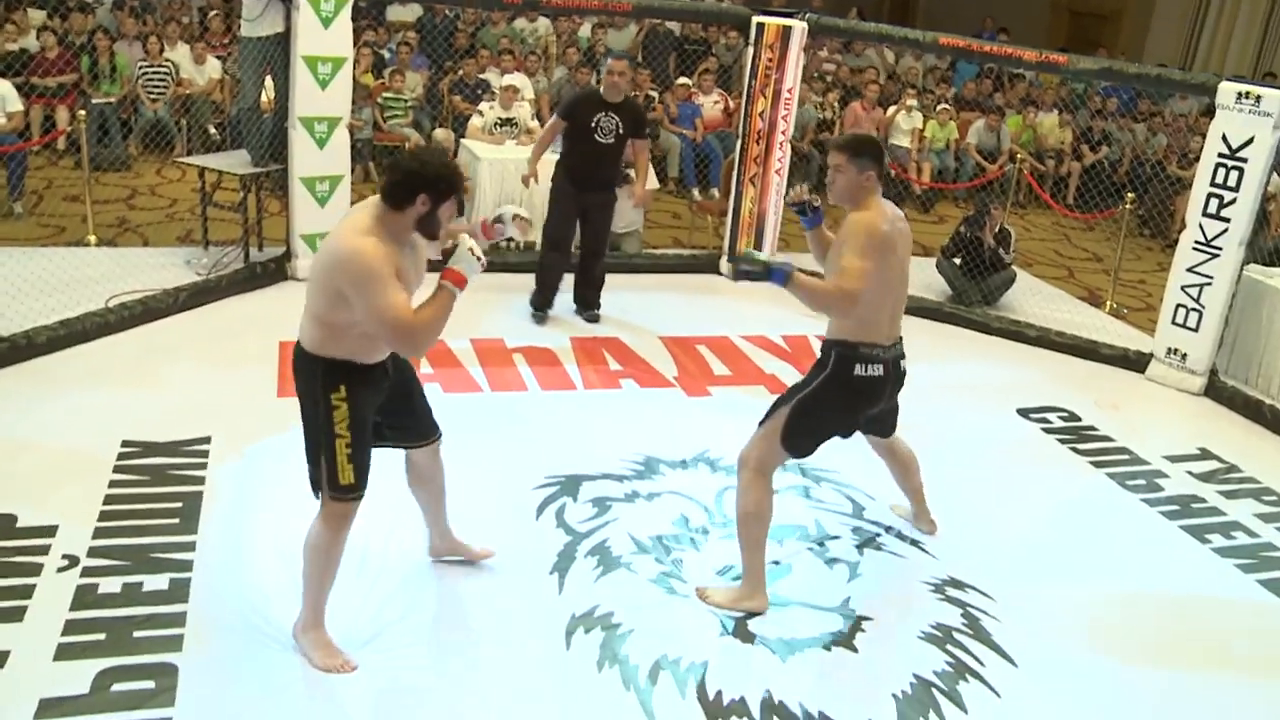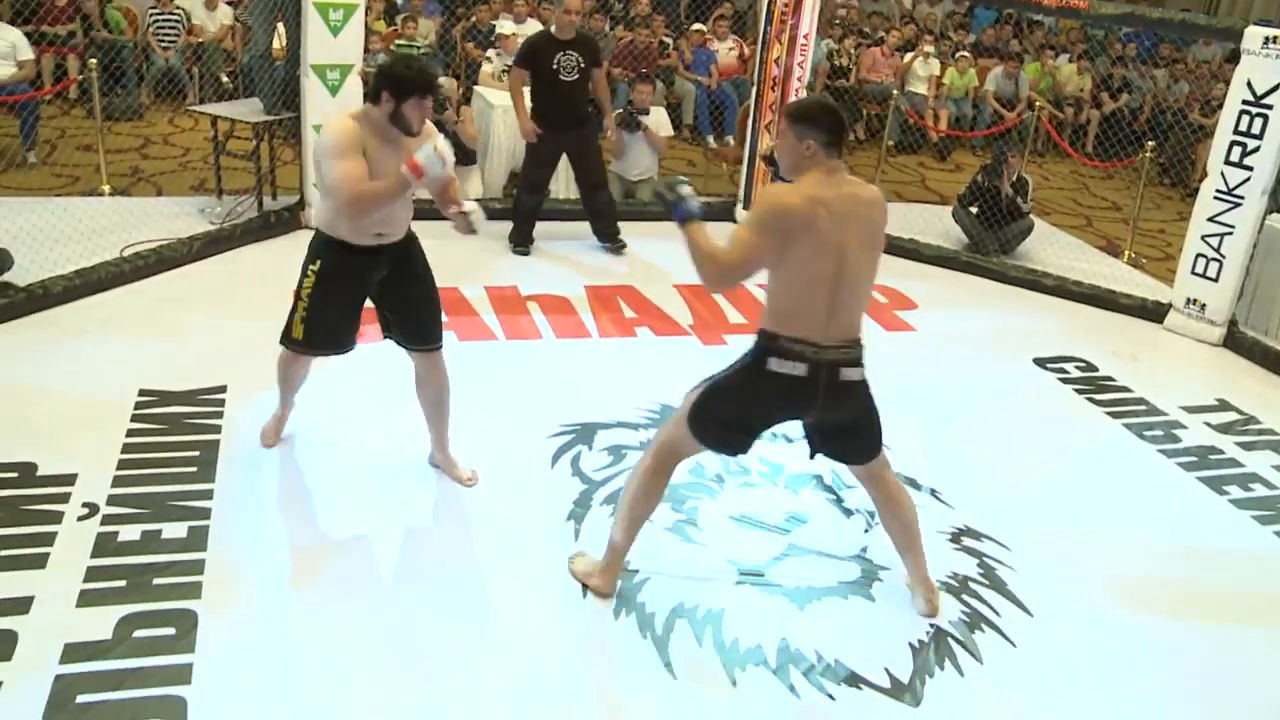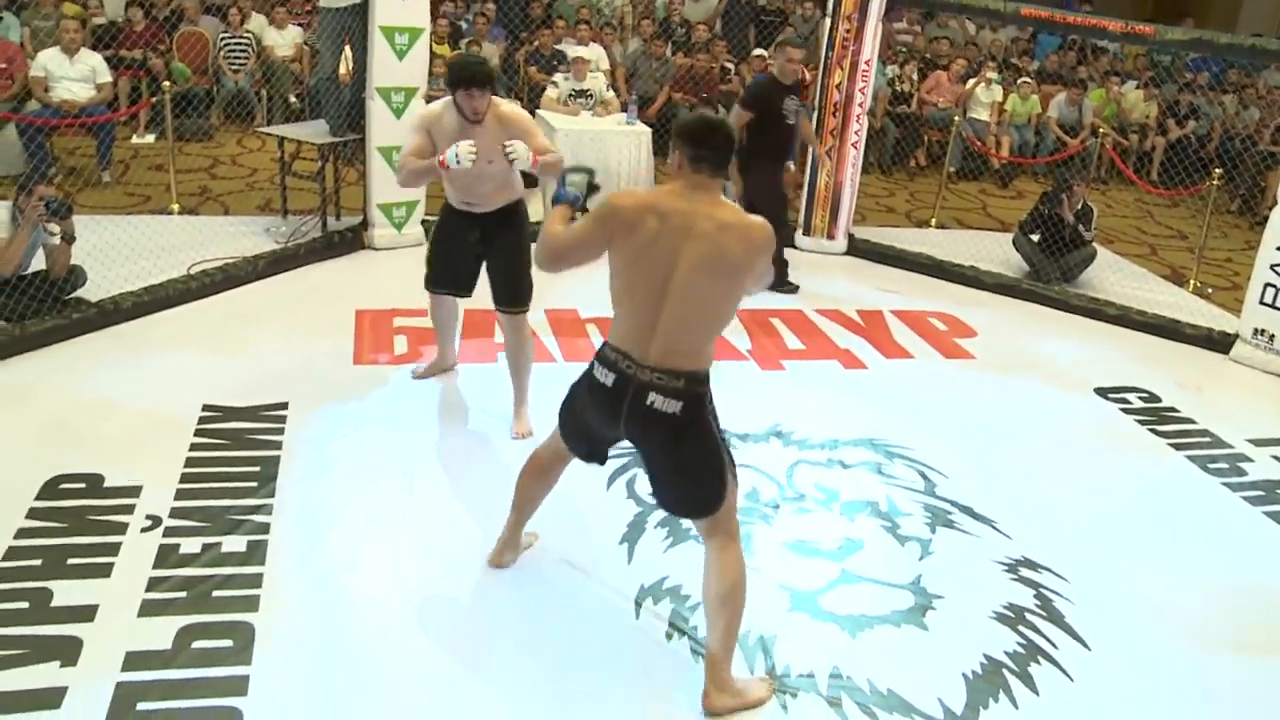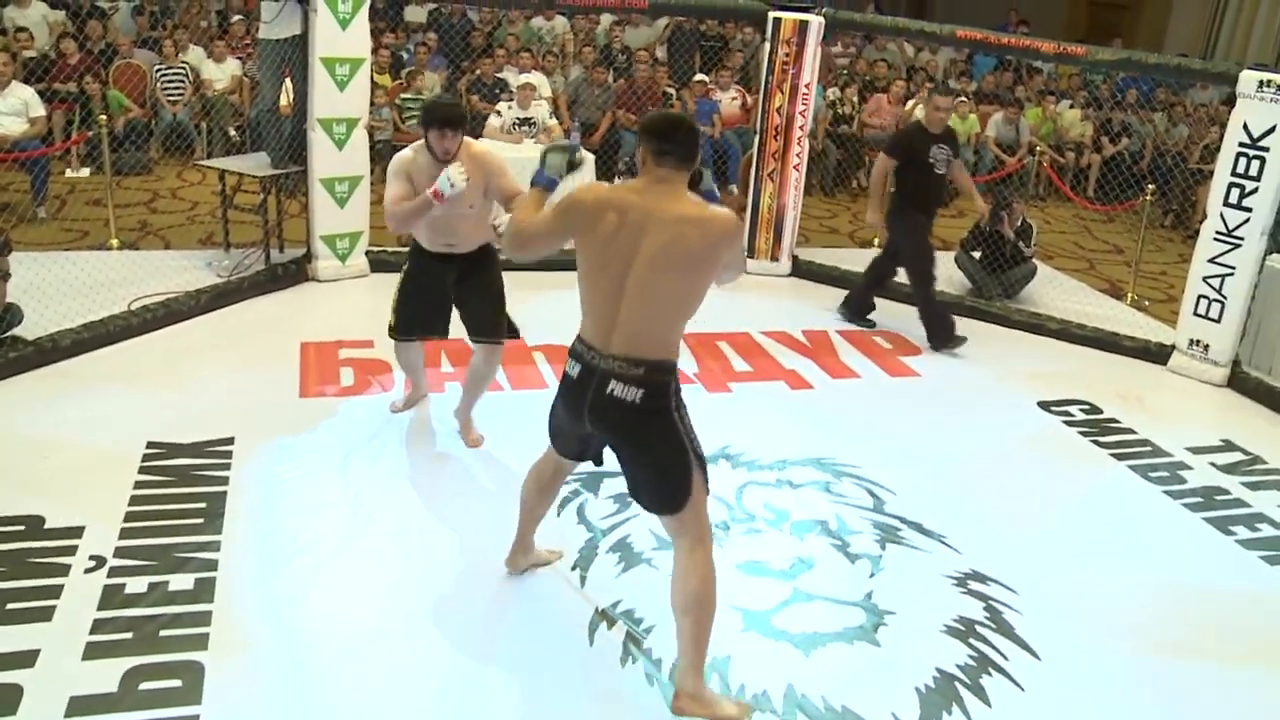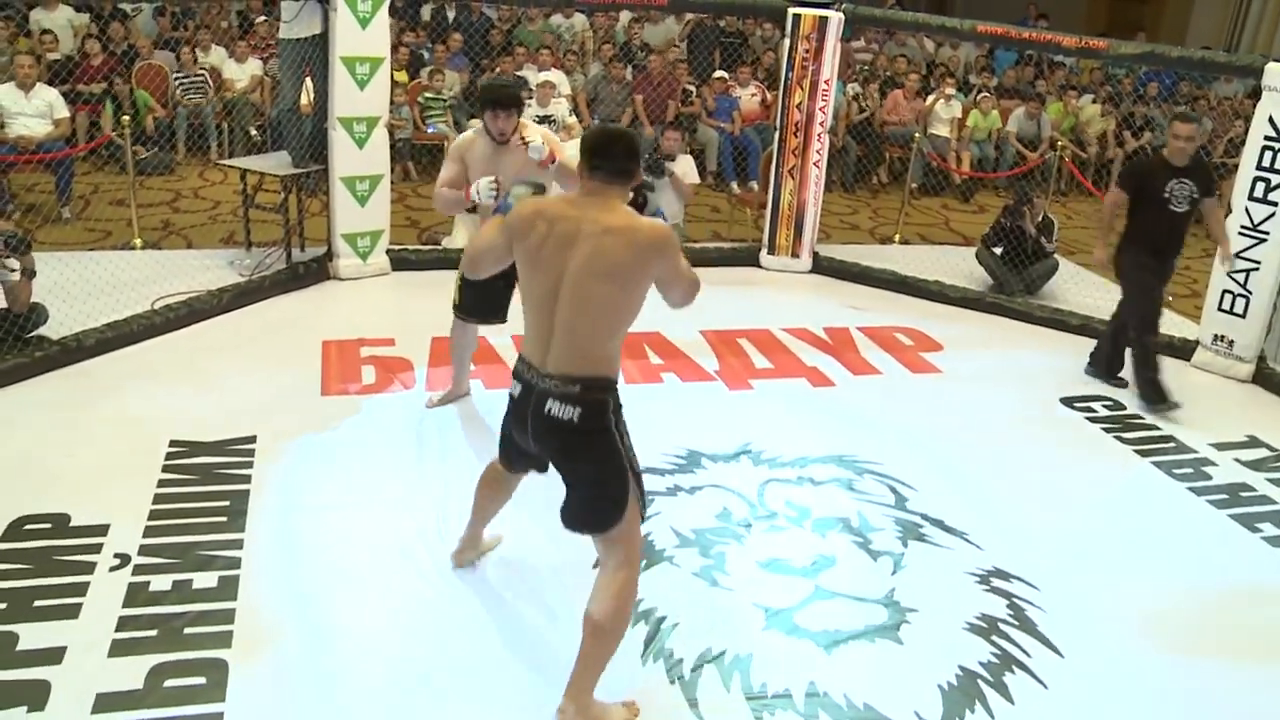
dt=1s
person 1, frame 1
left shoulder: (866, 224)
right shoulder: (891, 218)
left elbow: (843, 300)
right elbow: (834, 261)
left wrist: (779, 274)
right wrist: (812, 223)
left hip: (847, 368)
right hip: (887, 364)
left knee: (754, 462)
right knee: (885, 440)
left ankle: (752, 588)
right ankle: (921, 514)
person 1, frame 2
left shoulder: (783, 202)
right shoulder: (872, 203)
left elbow: (719, 274)
left wrist: (688, 214)
left hip: (773, 370)
right hip: (843, 370)
left knee: (662, 449)
right knee: (878, 475)
left ankle: (607, 569)
right ankle: (923, 589)
person 1, frame 3
left shoulder: (626, 208)
right shoulder: (755, 232)
left elbow: (548, 256)
left wrist: (564, 198)
left hip: (608, 381)
right hip: (678, 402)
left knee: (555, 448)
right knee: (723, 535)
left ankle: (507, 544)
person 1, frame 4
left shoulder: (592, 201)
right shoulder: (720, 224)
left elbow: (515, 242)
left wrist: (543, 180)
left hip: (583, 374)
right hip: (646, 393)
left knee: (557, 457)
right knee: (694, 539)
left ankle: (521, 551)
person 1, frame 5
left shoulder: (532, 216)
right shoulder: (649, 237)
left elbow: (473, 265)
right elbow: (683, 295)
left wrist: (500, 210)
left hip: (526, 395)
right hip: (586, 411)
left knee: (510, 464)
right knee: (622, 559)
left ankle: (470, 544)
person 2, frame 1
left shoulder: (407, 224)
right shoulder: (359, 252)
left elbow: (440, 247)
right elbow: (413, 337)
right wrist: (458, 275)
left hip: (381, 360)
right hip: (332, 373)
left knee: (426, 445)
right knee: (340, 503)
left ankle: (443, 540)
right ankle: (309, 625)
person 2, frame 2
left shoulder: (420, 131)
right shoulder: (341, 135)
left elbow: (443, 186)
right elbow: (356, 206)
left wrist: (459, 209)
right wrist: (417, 167)
left hip: (399, 250)
right hip: (338, 253)
left knee: (430, 354)
right knee: (299, 351)
left ankle: (441, 450)
right ankle: (283, 412)
person 2, frame 3
left shoulder: (512, 116)
right shoulder: (430, 117)
left elbow: (553, 163)
right elbow: (404, 176)
left wrist: (532, 160)
right wrist: (444, 162)
left hip: (505, 219)
right hip: (456, 216)
left knee: (512, 317)
right knee: (440, 291)
left ankle: (520, 406)
right ankle: (446, 356)
person 2, frame 4
left shoulder: (484, 158)
right shoulder: (404, 163)
left elbow: (519, 200)
right elbow: (395, 222)
right wrist: (436, 194)
left hip: (478, 259)
right hip: (428, 259)
left knee: (490, 346)
right knee: (406, 339)
left ankle: (465, 412)
right ankle: (417, 388)
person 2, frame 5
left shoulder: (538, 137)
right shoulder: (465, 145)
left elbow: (576, 186)
right elbow: (440, 199)
left wrist: (549, 160)
right wrist: (470, 195)
right knee: (465, 319)
right ankle: (458, 384)
person 3, frame 1
left shoulder: (635, 112)
right shoulder: (580, 100)
left elbow: (641, 150)
right elbow: (552, 129)
left wrist: (640, 183)
right wrist: (533, 163)
left hip: (603, 190)
right hip: (567, 182)
left knee: (595, 249)
right knee: (556, 241)
left ankle: (587, 303)
right ankle: (541, 301)
person 3, frame 2
left shoulder: (588, 44)
right shoulder: (536, 44)
left elbow: (598, 78)
right elbow: (516, 80)
left wrist: (608, 113)
right wrist: (524, 118)
left hip: (582, 125)
right hip: (545, 128)
left knee: (596, 180)
right knee: (533, 183)
left ankle: (607, 233)
right ankle: (520, 237)
person 3, frame 3
left shoulder: (795, 86)
right shoulder: (761, 87)
left elbow: (799, 118)
right elbow: (736, 122)
left wrist: (815, 145)
right wrist: (735, 162)
left hip: (776, 163)
right hip: (757, 165)
left knee: (755, 215)
right knee: (775, 219)
right ankle: (775, 276)
person 3, frame 4
left shoulder: (950, 136)
right shoulder: (907, 136)
left elbow: (956, 168)
right elbow: (880, 169)
left wrist: (976, 198)
right wrist: (874, 209)
left hip: (925, 214)
right hip: (905, 214)
left knee: (889, 262)
right knee: (923, 273)
left ankle: (854, 306)
right ankle: (940, 335)
person 3, frame 5
left shoulder: (1201, 171)
right shoulder: (1144, 167)
left elbow: (1210, 206)
right elbow: (1112, 201)
left wrist: (1223, 242)
right wrist: (1102, 244)
left hip: (1165, 258)
right hip: (1135, 255)
left knee: (1131, 314)
right knee: (1145, 322)
left ankle: (1101, 364)
right ankle: (1152, 393)
